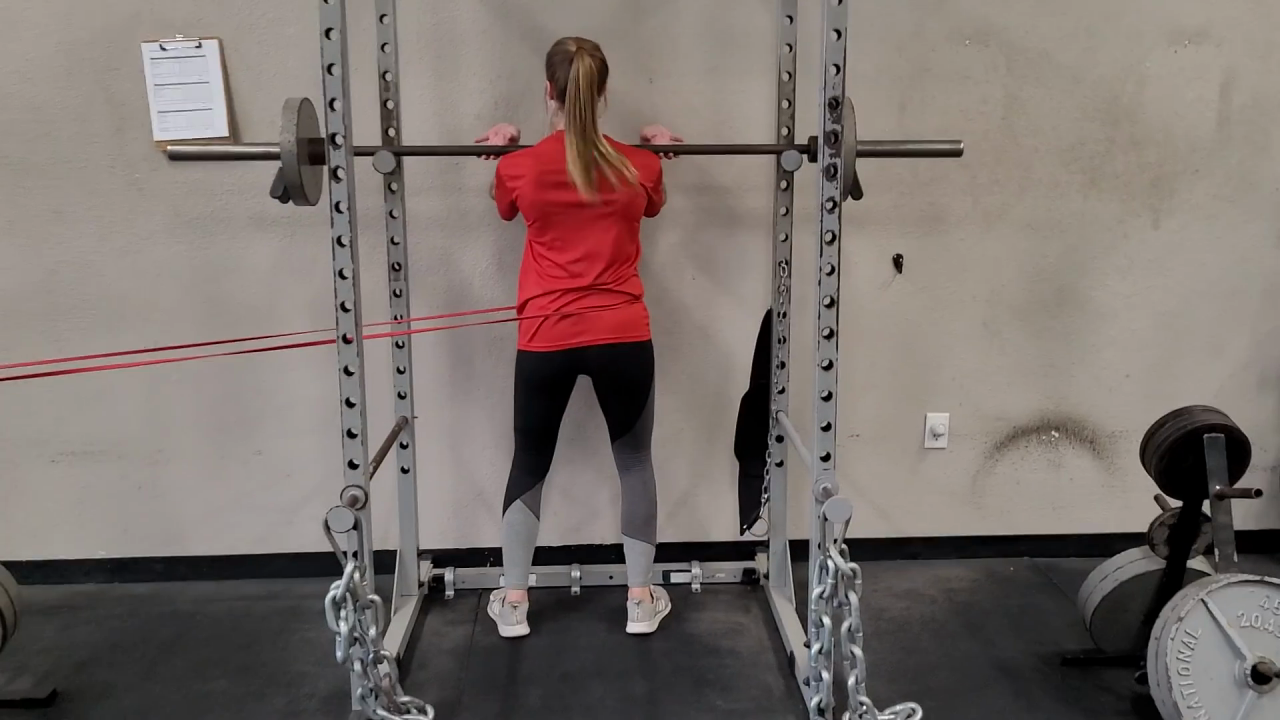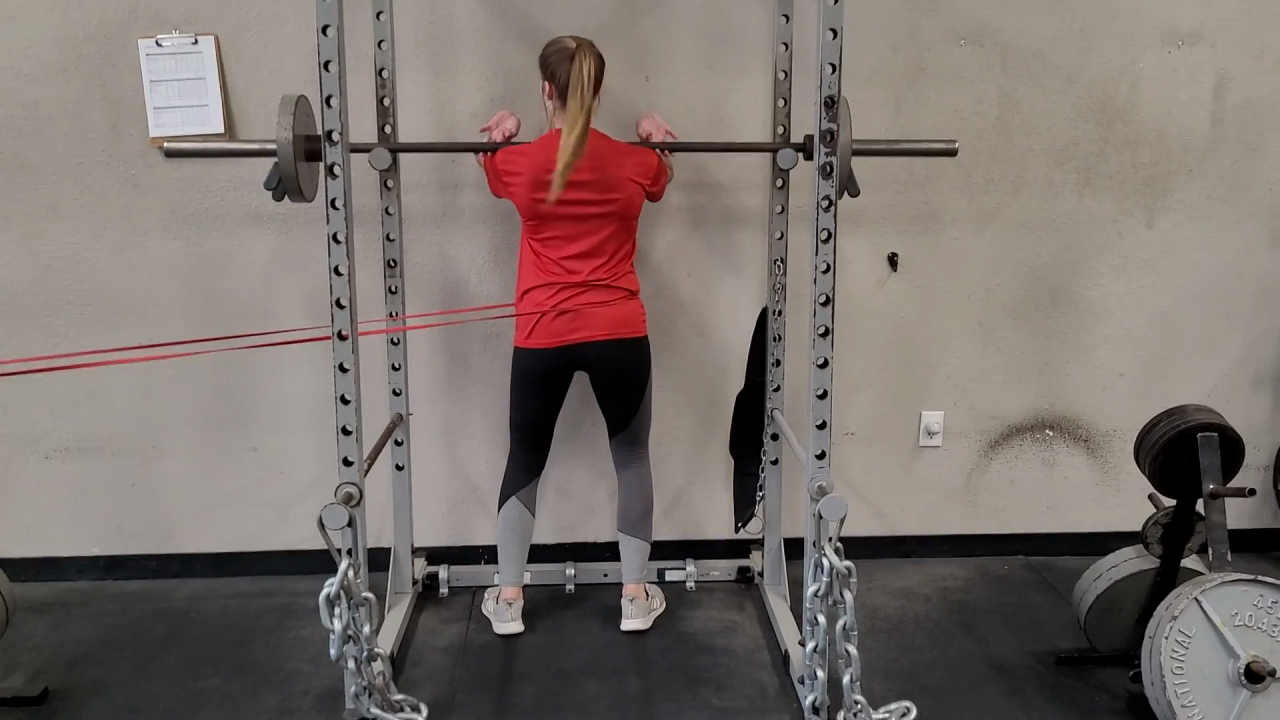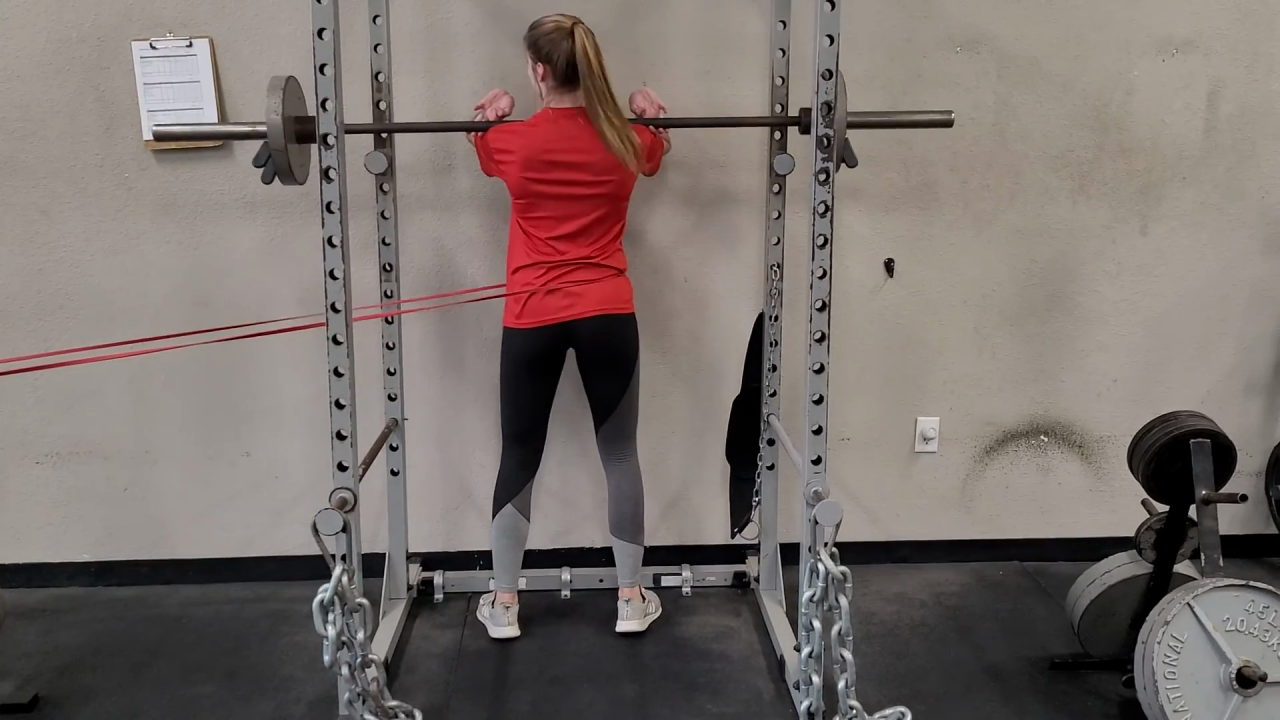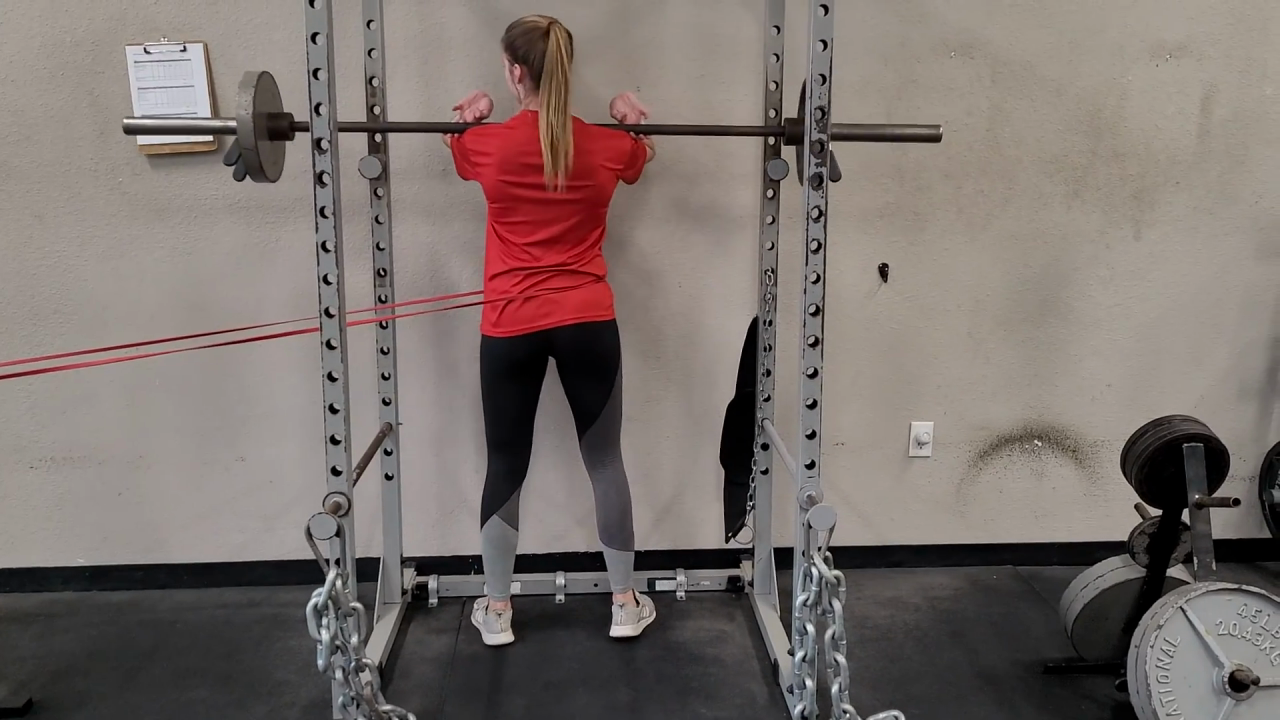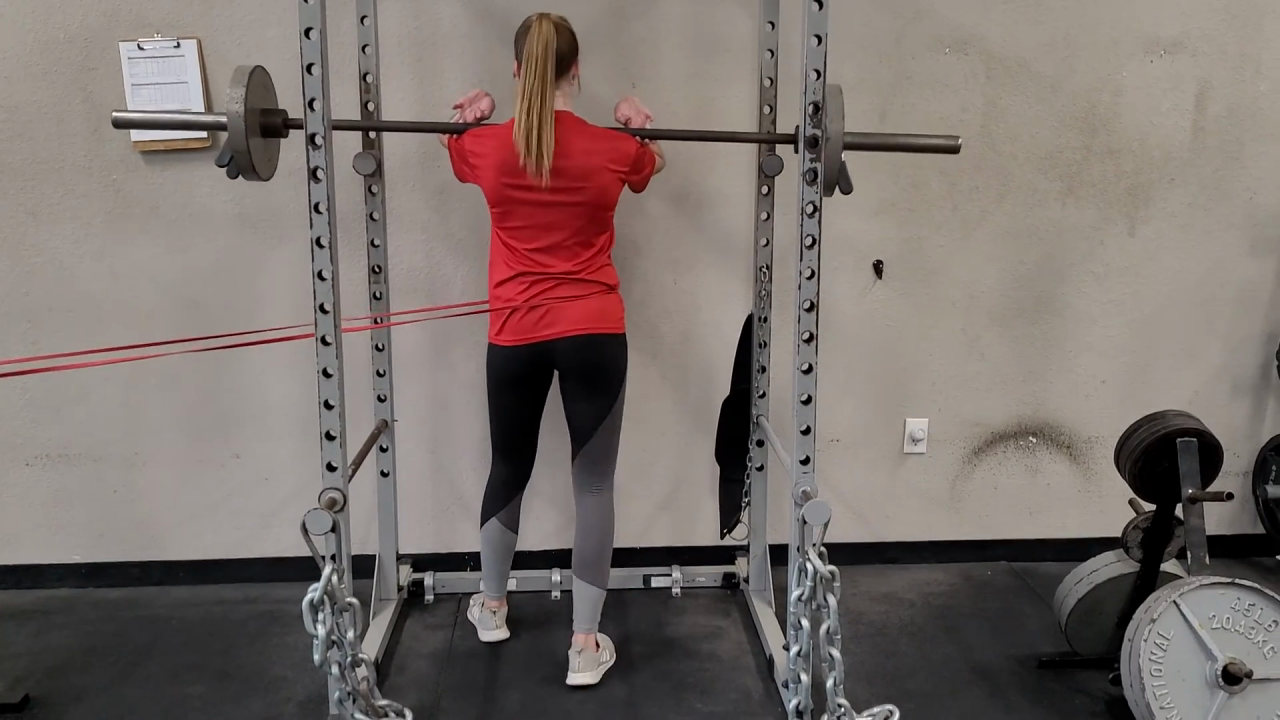
dt=0.4s
person 1, frame 1
left shoulder: (518, 167)
right shoulder: (637, 166)
left wrist: (503, 152)
right wrist: (654, 155)
left hip: (546, 340)
right hip: (623, 336)
left knee: (530, 464)
right knee: (634, 461)
left ankle: (513, 601)
right ankle: (642, 599)
person 1, frame 2
left shoulder: (519, 163)
right shoulder: (637, 163)
left elbow: (492, 172)
right elbow: (661, 180)
left hip: (543, 336)
right hip: (619, 334)
left knee: (524, 461)
right knee: (631, 457)
left ankle: (508, 598)
right ankle: (636, 594)
person 1, frame 3
left shoulder: (512, 141)
right shoulder: (627, 144)
left elbow: (482, 145)
right elbow: (656, 151)
left hip: (533, 319)
right hip: (608, 315)
left knee: (519, 458)
right knee: (619, 452)
left ankle: (503, 603)
right ankle: (631, 598)
person 1, frame 4
left shoulder: (487, 144)
right shoulder: (608, 146)
left elbow: (458, 148)
right elbow: (642, 156)
left hip: (511, 328)
right hip: (588, 323)
left knee: (505, 467)
right knee: (605, 461)
left ankle: (497, 610)
right ankle: (625, 601)
person 1, frame 5
left shoulder: (487, 147)
right shoulder: (614, 149)
left elbow: (459, 153)
right elbow: (650, 166)
left hip: (516, 336)
right hip: (595, 333)
left knee: (508, 472)
right knee: (593, 485)
left ankle: (492, 607)
right ankle: (584, 644)
